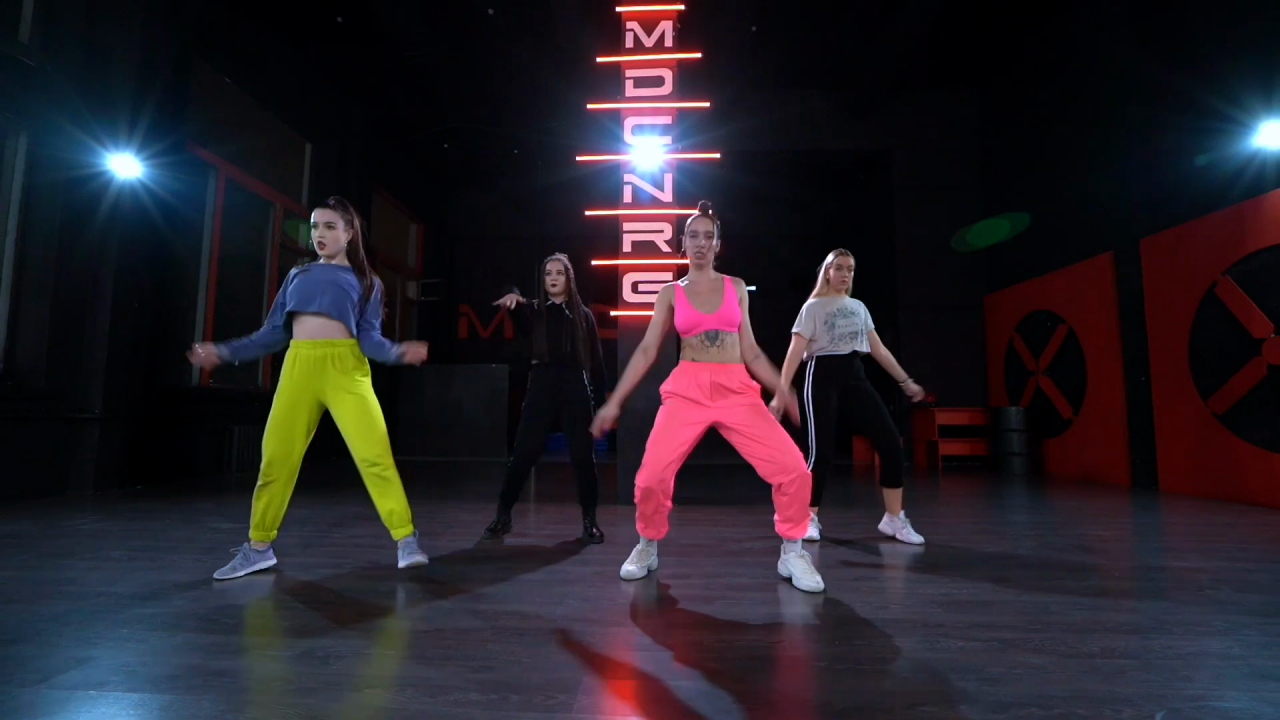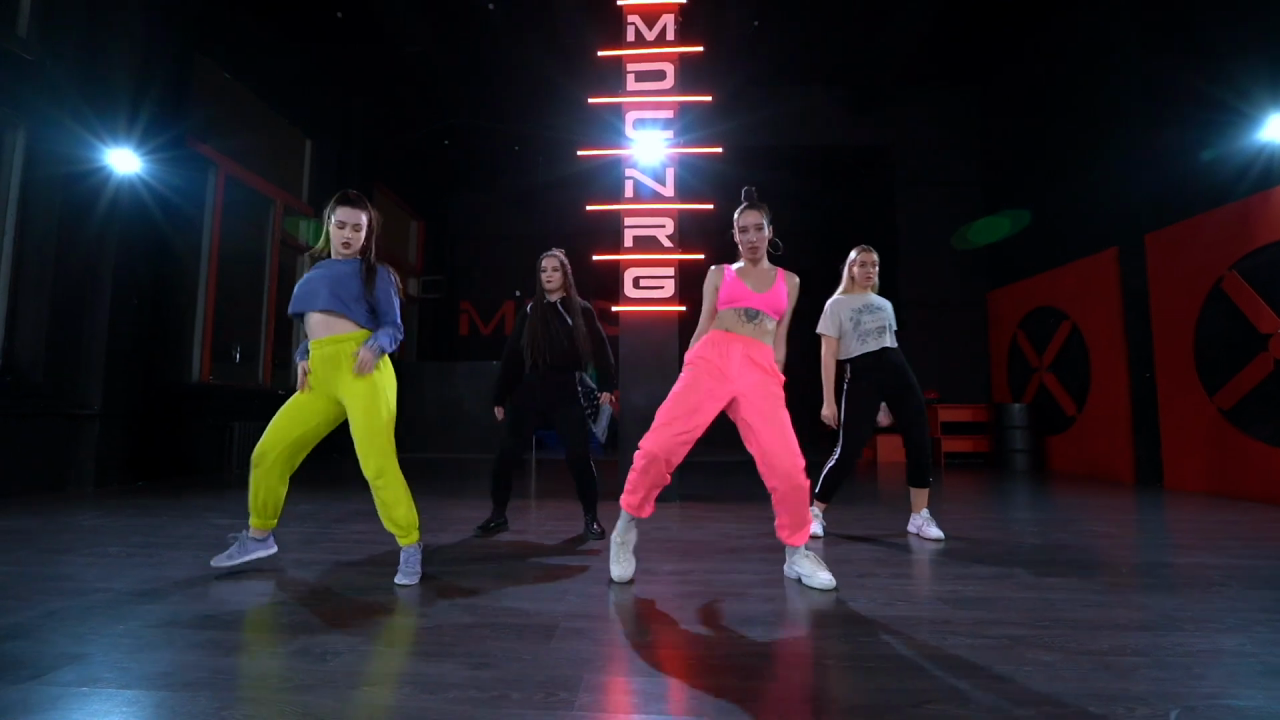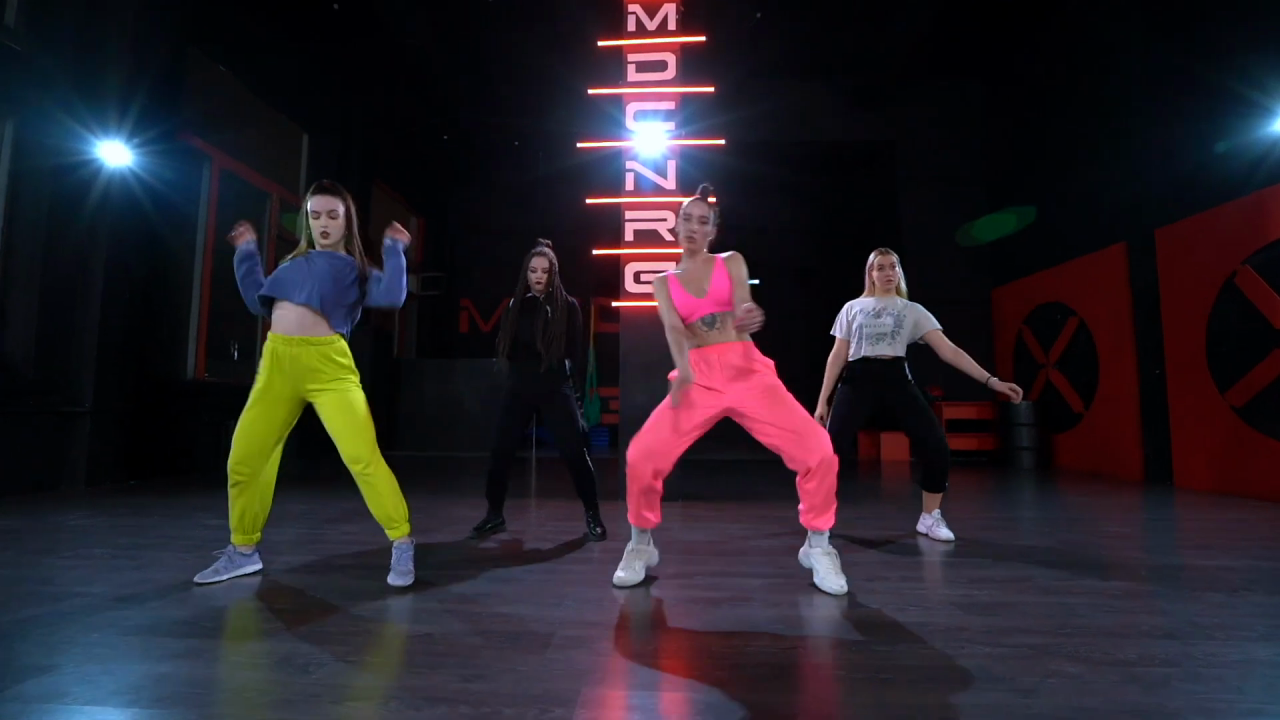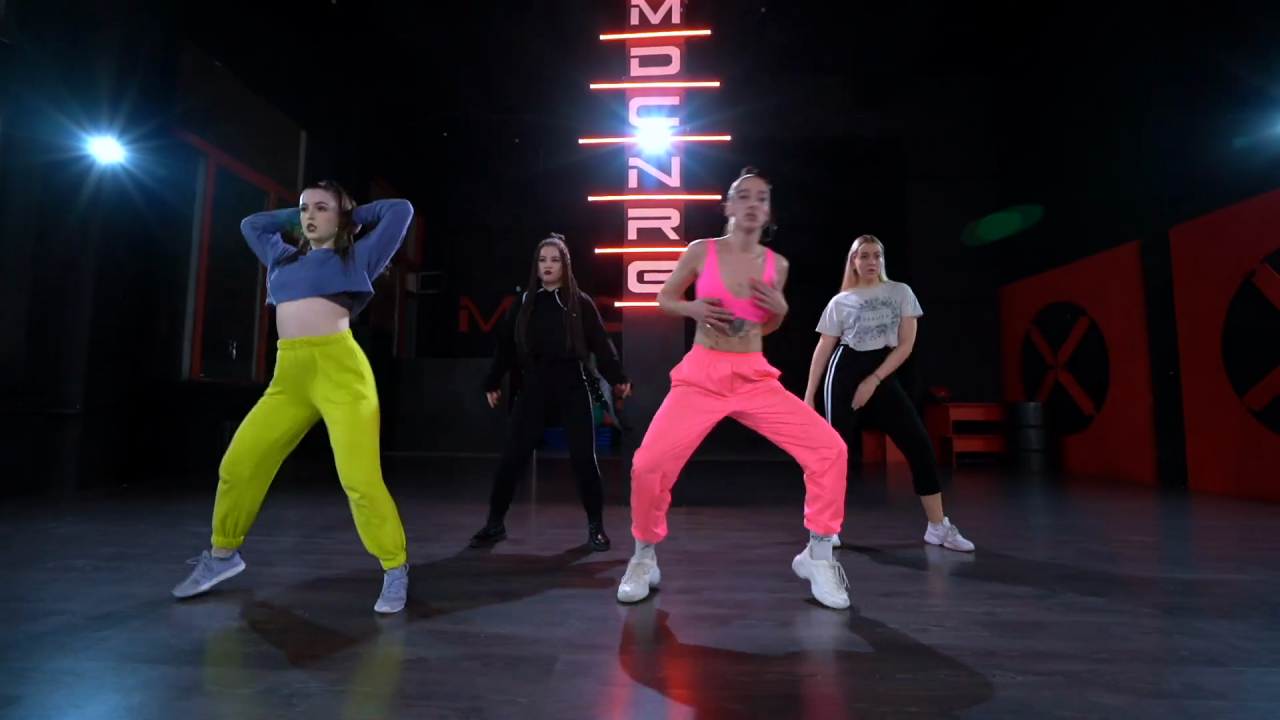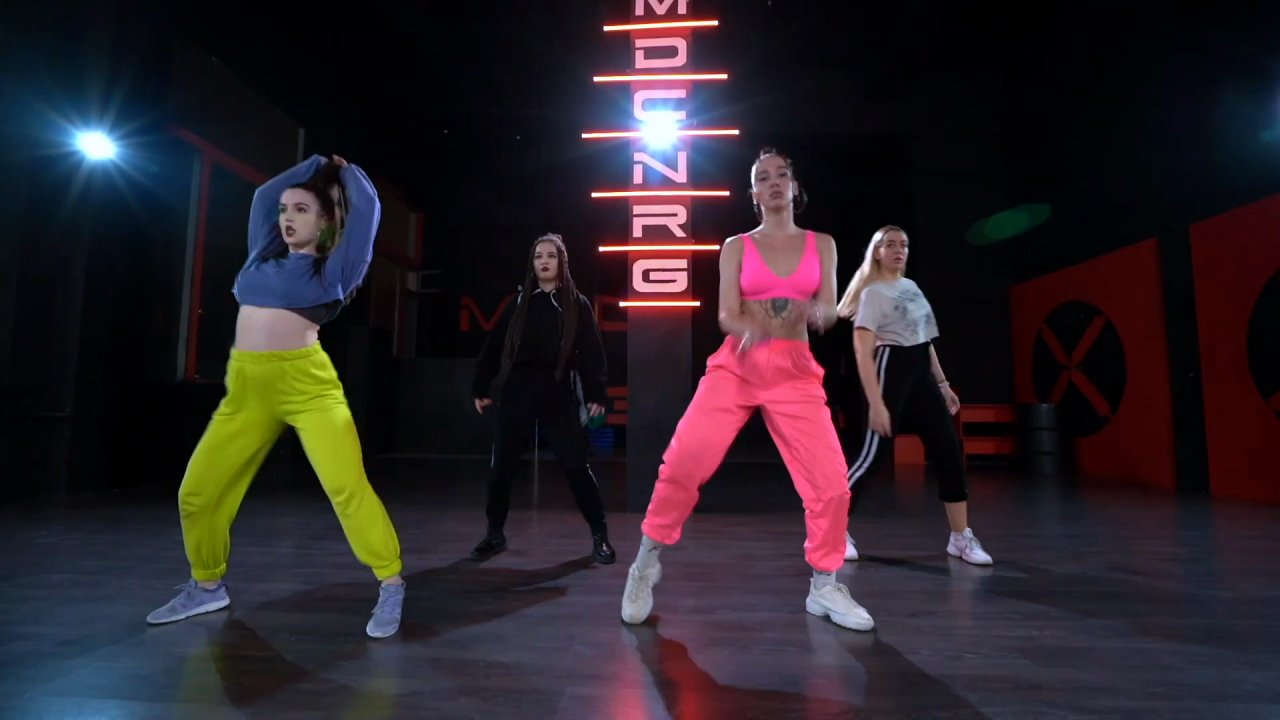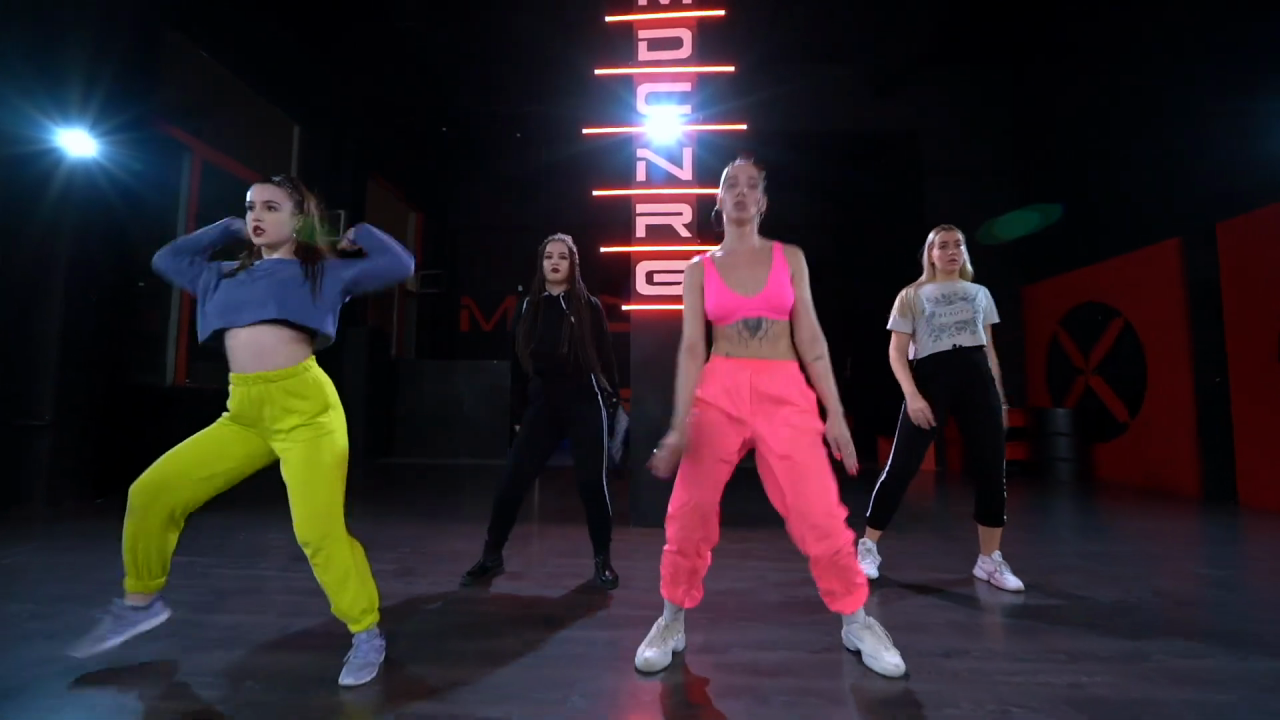
dt=0.4s
person 1, frame 1
left shoulder: (737, 288)
right shoulder: (670, 293)
left elbow: (748, 347)
right elbow: (647, 349)
left wrist: (780, 388)
right wrist: (615, 400)
left hip: (736, 391)
right hip: (687, 391)
left knee: (792, 469)
right knee: (653, 477)
left ankle: (792, 553)
right ankle: (647, 548)
person 1, frame 2
left shoulder: (789, 281)
right shoulder: (718, 274)
right elbow: (703, 328)
right wrist: (690, 379)
left hip: (760, 374)
right hip: (711, 363)
left knee: (786, 469)
right knee: (660, 445)
left ankle: (797, 554)
right ankle: (626, 529)
person 1, frame 3
left shoulder: (732, 262)
right shoulder: (664, 283)
left elbow: (746, 311)
right elbow: (674, 331)
left wrist: (749, 314)
right wrist: (682, 372)
left hip: (749, 373)
right hip: (701, 379)
left knee: (818, 453)
right knee: (641, 456)
left ankle: (818, 547)
right ankle: (641, 545)
person 1, frame 4
left shoulder: (776, 264)
right shoulder: (700, 250)
right elbow: (665, 300)
left wrist: (779, 305)
right wrist: (693, 308)
left hip: (754, 379)
right hip: (700, 378)
left knee: (830, 449)
right knee: (649, 464)
left ankle: (818, 557)
right ankle: (645, 559)
person 1, frame 5
left shoulder: (822, 244)
right shoulder: (737, 246)
left elbow: (829, 308)
right elbow: (727, 310)
left wrist: (818, 311)
right wrist: (744, 332)
left hip: (795, 375)
right hip: (736, 367)
left knee: (830, 483)
right knee: (684, 462)
left ankle: (825, 588)
right ankle: (646, 564)
person 1, frame 6
left shoulder: (790, 258)
right shoulder: (700, 269)
left elbow: (810, 339)
right elbow: (691, 346)
left wrist: (836, 416)
right wrist: (680, 424)
left hip: (785, 398)
right hip: (717, 397)
left knee: (819, 525)
right knee: (689, 520)
left ankle: (856, 621)
right ankle: (673, 621)
person 2, frame 1
left shoulder: (366, 283)
right shoulder: (297, 276)
left elbow: (370, 338)
right elbow: (273, 332)
left wrist: (396, 352)
right wrist: (225, 352)
left hip: (346, 371)
right hip: (298, 369)
left knee: (375, 455)
right knee: (278, 463)
left ankle: (406, 542)
right ankle: (259, 547)
person 2, frame 2
left shoulder: (376, 274)
right shoulder: (315, 273)
left elbow: (392, 327)
left wrist: (376, 347)
right wrist: (303, 358)
left hip: (363, 373)
right hip: (320, 374)
left knee: (377, 462)
right knee: (268, 454)
left ankle: (410, 549)
right ankle: (259, 535)
person 2, frame 3
left shoulder: (357, 271)
right shoulder: (295, 263)
left elbow: (391, 297)
right elbow: (260, 302)
left wrist: (394, 248)
right wrist: (247, 251)
left hip: (329, 369)
right hip: (278, 368)
left knee: (363, 457)
right knee: (244, 461)
left ankle: (401, 545)
right ankle: (244, 550)
person 2, frame 4
left shoulder: (356, 259)
right shoulder: (285, 259)
left elbow: (401, 211)
right elbow: (252, 225)
left wrist: (356, 216)
right wrist: (296, 217)
left hip: (341, 375)
right hip: (289, 377)
left knee: (360, 479)
right knee: (237, 466)
left ankle: (395, 571)
right ankle: (223, 554)
person 2, frame 5
left shoulder: (336, 265)
right shoulder: (266, 253)
left elbow: (366, 206)
right elbow: (263, 196)
left wrist: (344, 170)
right wrist: (316, 165)
left hip: (308, 386)
right hip: (247, 390)
left knee: (346, 484)
right knee: (198, 493)
left ankle: (390, 587)
right ankle: (208, 586)
person 2, frame 6
left shoulder: (322, 274)
right shoulder: (227, 277)
left elbow: (399, 265)
right elbow: (168, 259)
left wrist: (359, 234)
right wrist: (230, 227)
left hip: (303, 410)
right hip: (243, 413)
left knee: (318, 530)
right knee: (150, 496)
left ankle: (366, 634)
right ankle: (140, 604)
person 3, frame 1
left shoulder: (858, 307)
right shoulder: (814, 307)
left elbow: (877, 349)
right elbow: (795, 352)
left wrist: (905, 381)
right wrist: (781, 393)
left hip: (855, 376)
right hip: (823, 376)
left knee: (891, 443)
right knee: (821, 451)
left ankle: (895, 518)
right ankle: (810, 518)
person 3, frame 2
left shoulder: (885, 305)
right shoulder: (837, 305)
right elbow: (829, 354)
left wrist: (887, 402)
right wrist: (829, 401)
left hip: (896, 371)
right hip: (860, 377)
left knee: (919, 444)
right knee: (848, 451)
left ankle: (920, 516)
right ankle: (815, 513)
person 3, frame 3
left shoulder: (913, 311)
right shoulder: (853, 308)
left elbow: (947, 349)
right elbow: (837, 355)
left wrist: (991, 380)
right wrist: (823, 399)
left hip: (897, 380)
right hip: (858, 382)
left knee: (936, 447)
right knee: (834, 449)
left ankle: (930, 517)
person 3, frame 4
left shoulder: (901, 292)
right shoulder: (840, 302)
left elbow: (906, 343)
right elbow: (823, 349)
left wrist: (875, 380)
right wrist: (809, 395)
left hip: (884, 377)
right hip: (846, 373)
left knee: (920, 447)
left ankle: (939, 527)
person 3, frame 5
left shoulder: (910, 286)
right shoulder: (871, 294)
right elbow: (863, 351)
left wrist: (942, 383)
right wrist: (876, 403)
left hip: (921, 372)
right hip: (891, 369)
left knee: (949, 451)
right knee: (873, 454)
left ankle: (961, 537)
person 3, frame 6
left shoulder: (980, 294)
right shoulder: (911, 297)
left elbow: (989, 349)
right elbow: (897, 352)
left wrist: (1000, 401)
right wrist: (912, 396)
left hip: (975, 376)
right hip: (929, 377)
left knee: (991, 471)
right knee: (900, 468)
left ankle: (990, 560)
right ankle: (867, 549)
person 4, frame 1
left shoulder: (582, 315)
right shoulder: (534, 311)
left elbow: (596, 359)
right elbow: (519, 315)
left wrist: (599, 399)
right wrist: (514, 298)
left hip: (577, 390)
right hip: (542, 388)
left knee: (583, 458)
right knee: (523, 455)
left ankle: (589, 521)
right ankle: (503, 516)
person 4, frame 2
left shoulder: (581, 311)
right shoulder: (530, 311)
left elbow: (600, 349)
right elbow: (513, 353)
left wrist: (606, 385)
right wrist: (501, 396)
left hip: (566, 391)
right hip: (530, 390)
left knee: (578, 456)
right knee: (507, 455)
left ankle: (591, 517)
right ankle: (498, 515)
person 4, frame 3
left shoulder: (567, 306)
right shoulder: (516, 305)
left elbow: (576, 352)
left wrist: (575, 393)
right wrist: (514, 380)
left hip: (556, 387)
right hip: (520, 386)
left knee: (573, 452)
right knee: (501, 452)
left ankle: (592, 515)
right ankle: (495, 515)
person 4, frame 4
left shoulder: (580, 303)
right shoulder: (525, 303)
left elbow: (601, 342)
right elbow: (506, 345)
left wrist: (618, 376)
right wrist: (493, 382)
left hip: (572, 389)
right hip: (534, 390)
left knee: (584, 459)
right knee: (513, 456)
left ankle: (596, 526)
right ankle: (495, 523)
person 4, frame 5
left shoulder: (577, 305)
right shoulder: (521, 304)
left elbow: (591, 350)
right elbow: (495, 345)
left wrist: (597, 393)
right wrist: (481, 386)
left hip: (561, 396)
right hip: (518, 392)
left knee: (576, 467)
right knee: (502, 466)
left ankle: (600, 537)
right ankle: (495, 534)
person 4, frame 6
left shoulder: (588, 307)
right shoulder: (528, 308)
left elbow: (604, 357)
right elbow: (519, 364)
left wrist: (612, 401)
right wrist: (520, 413)
left hip: (584, 403)
right hip: (542, 405)
left knee: (592, 483)
right knee: (513, 481)
left ankle: (602, 560)
right ankle: (492, 556)
